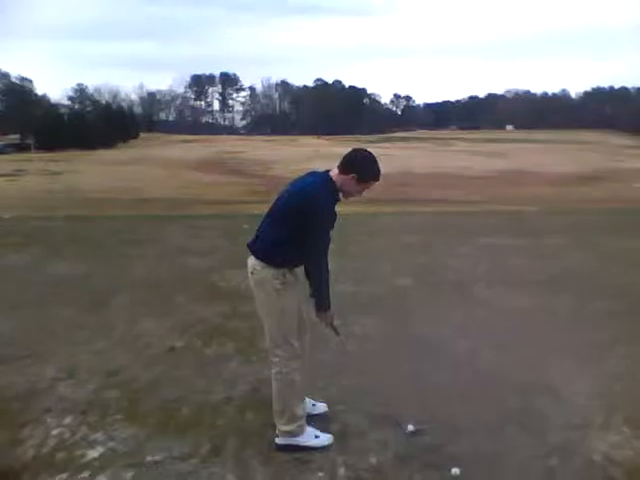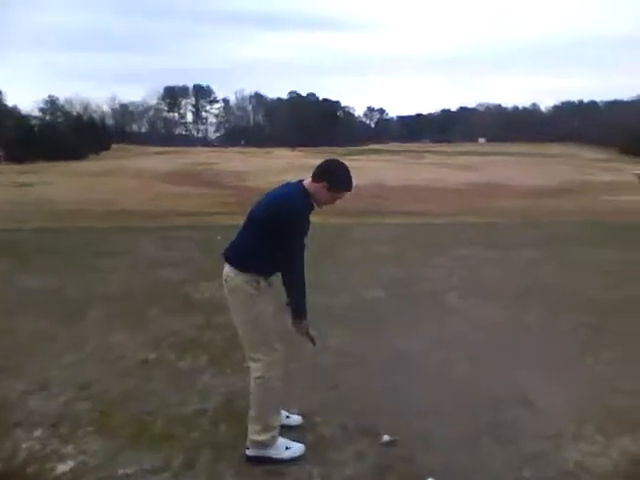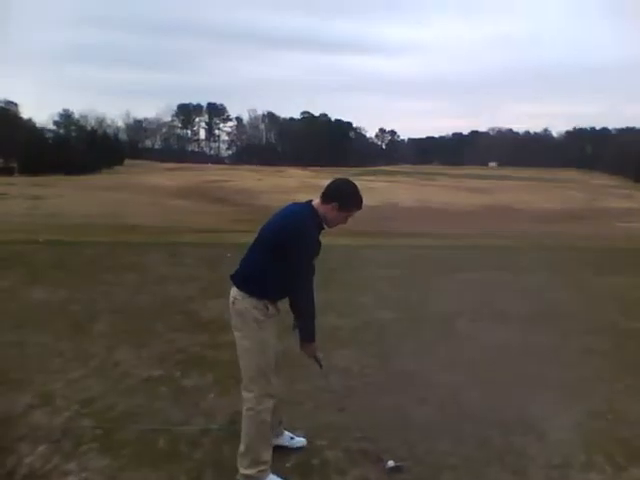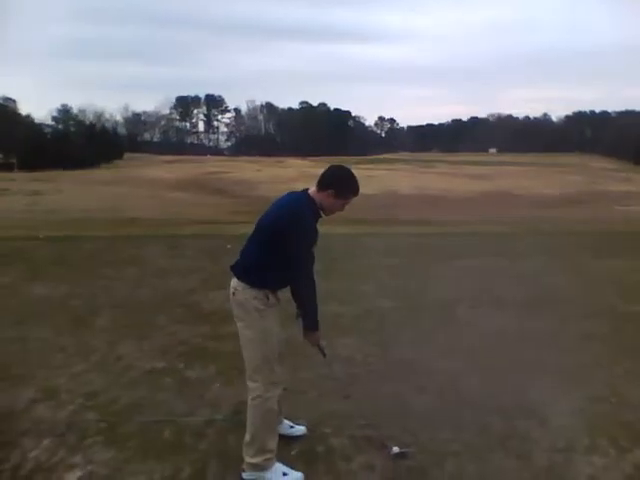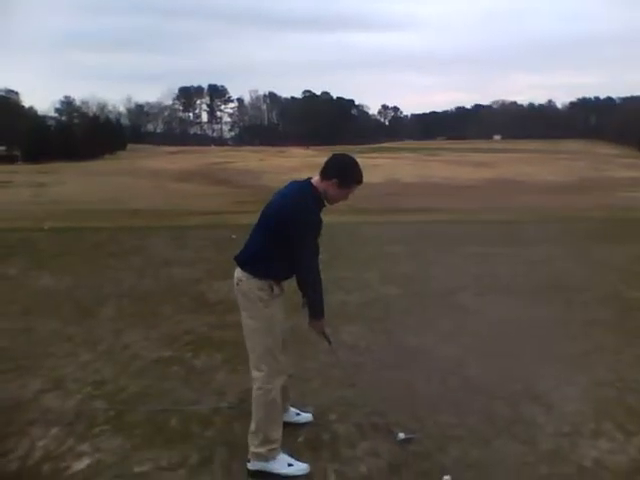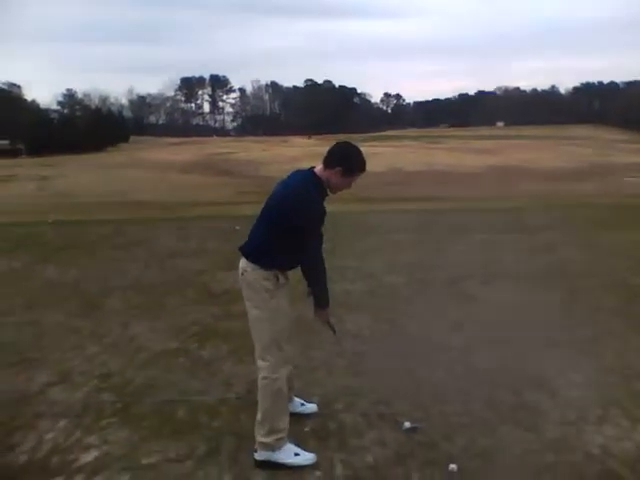
dt=0.3s
person 1, frame 1
left shoulder: (316, 182)
right shoulder: (319, 200)
right elbow: (317, 257)
left wrist: (316, 295)
right wrist: (323, 304)
left hip: (284, 264)
right hip: (271, 271)
left knee: (299, 335)
right knee: (287, 352)
left ankle: (294, 400)
right ankle: (290, 431)
person 1, frame 2
left shoulder: (290, 194)
right shoulder: (294, 207)
left elbow: (286, 257)
right elbow: (293, 262)
left wrist: (291, 300)
right wrist: (299, 312)
left hip: (251, 275)
right hip: (247, 280)
left knee: (266, 350)
right knee: (266, 358)
left ankle: (267, 410)
right ankle: (262, 441)
person 1, frame 3
left shoulder: (299, 214)
right shoulder: (303, 230)
right elbow: (302, 287)
left wrist: (300, 322)
right wrist: (307, 336)
left hip: (255, 297)
right hip: (253, 303)
left knee: (265, 377)
right knee: (259, 389)
left ankle: (272, 431)
person 1, frame 4
left shoulder: (296, 203)
right shoulder: (299, 218)
left elbow: (295, 270)
right elbow: (302, 275)
left wrist: (303, 312)
right wrist: (311, 324)
left hip: (257, 287)
right hip: (254, 294)
left knee: (268, 368)
right knee: (264, 378)
left ankle: (272, 421)
person 1, frame 5
left shoulder: (299, 192)
right shoulder: (303, 208)
left elbow: (299, 259)
right elbow: (307, 265)
left wrist: (308, 300)
right wrist: (316, 312)
left hip: (260, 277)
right hip: (258, 284)
left knee: (274, 354)
right knee: (269, 367)
left ankle: (278, 408)
person 1, frame 6
left shoulder: (302, 181)
right shoulder: (306, 198)
right elbow: (311, 254)
left wrist: (313, 288)
right wrist: (322, 302)
left hip: (266, 268)
right hip: (263, 275)
left knee: (280, 345)
right knee: (273, 357)
left ankle: (283, 399)
right ankle: (270, 445)
